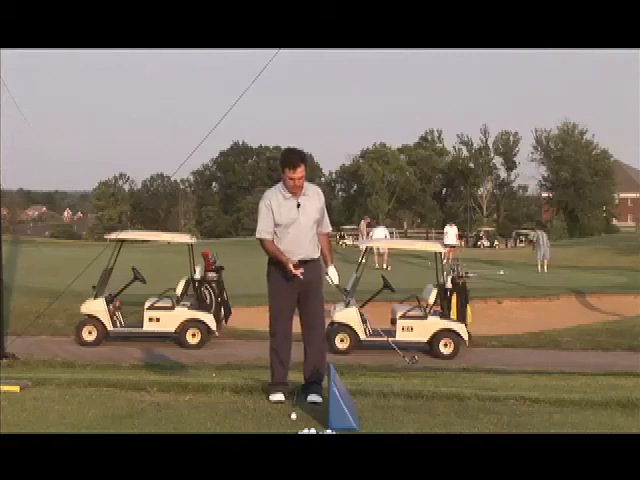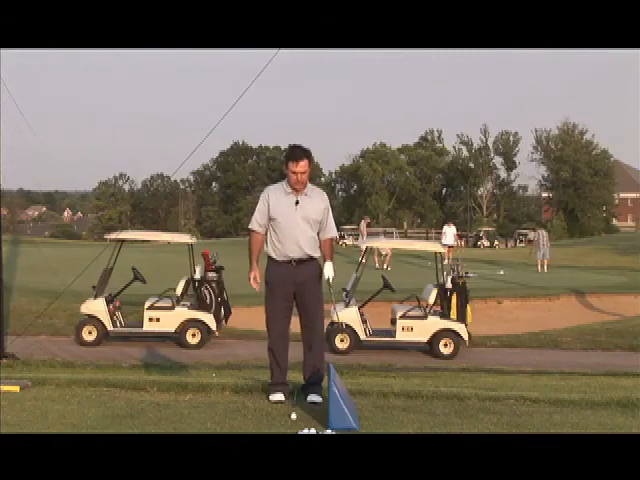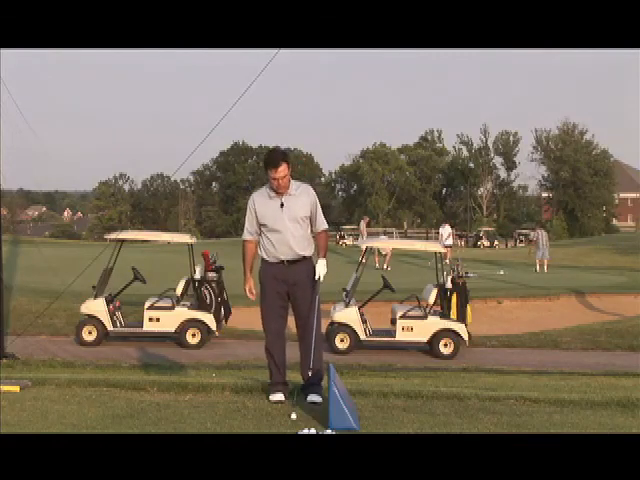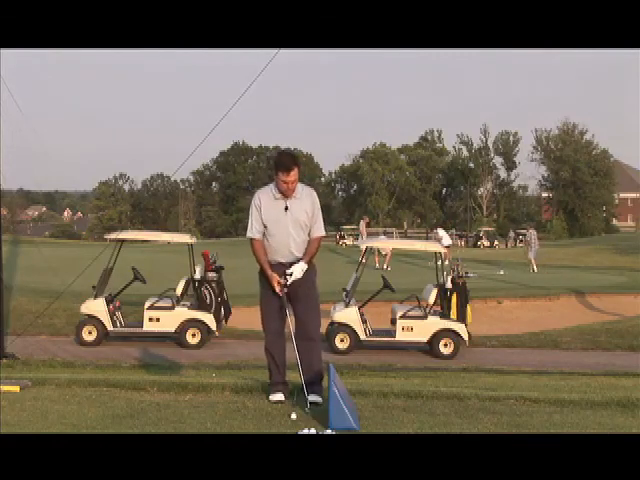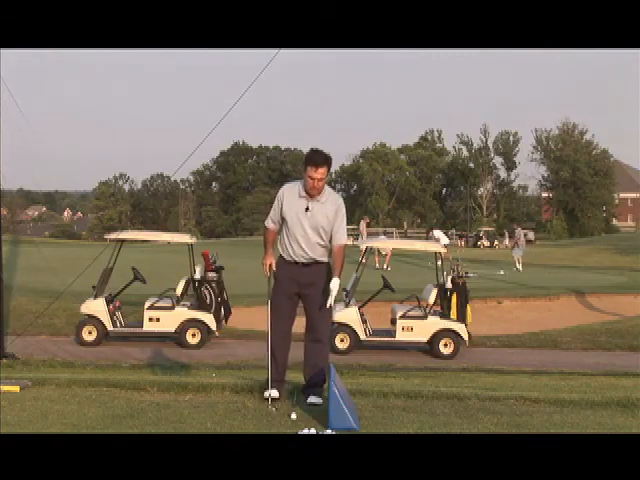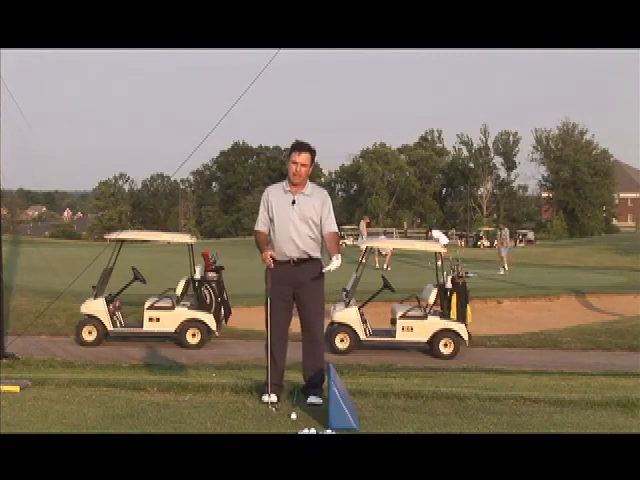
dt=0.7s
person 1, frame 1
left shoulder: (316, 194)
right shoulder: (270, 198)
right elbow: (265, 238)
left wrist: (329, 264)
right wrist: (285, 260)
left hip: (311, 268)
right hip: (281, 270)
left knee: (315, 327)
right knee: (280, 329)
left ankle: (313, 385)
right ankle: (278, 384)
person 1, frame 2
left shoulder: (320, 197)
right shoulder: (270, 194)
left elbow: (326, 235)
right elbow: (257, 231)
left wrist: (329, 261)
right wrist: (253, 265)
left hip: (309, 269)
right hip: (278, 268)
left knee: (314, 327)
right knee: (277, 329)
left ankle: (313, 385)
right ankle: (278, 385)
person 1, frame 3
left shoulder: (307, 193)
right shoulder: (256, 200)
left elbow: (320, 229)
right elbow: (250, 239)
left wrist: (322, 259)
right wrist: (247, 275)
left hip: (303, 268)
right hip: (271, 270)
left knee: (310, 328)
right knee: (273, 330)
left ankle: (312, 385)
right ankle: (278, 385)
person 1, frame 4
left shoulder: (310, 196)
right shoulder: (261, 197)
left elbow: (316, 235)
right elbow: (256, 238)
left wrist: (303, 263)
right wrist: (269, 272)
left hip: (302, 270)
right hip: (272, 272)
left knee: (310, 329)
right knee: (273, 331)
left ankle: (313, 386)
right ankle: (278, 385)
person 1, frame 5
left shoulder: (335, 202)
right shoulder: (286, 193)
left elbow: (338, 243)
right elbow: (272, 225)
left wrist: (335, 278)
right wrist: (268, 252)
left hip: (318, 272)
right hip: (287, 268)
left knee: (319, 332)
right knee: (279, 327)
left ankle: (314, 388)
right ankle: (275, 383)
person 1, frame 6
left shoulder: (321, 196)
right shoulder: (271, 193)
left elbow: (329, 231)
right elbow: (261, 229)
left wrist: (335, 255)
right wrist: (264, 249)
left hip: (310, 269)
right hip: (279, 269)
left knee: (313, 330)
right knee: (276, 329)
left ankle: (314, 388)
right ankle: (273, 387)
